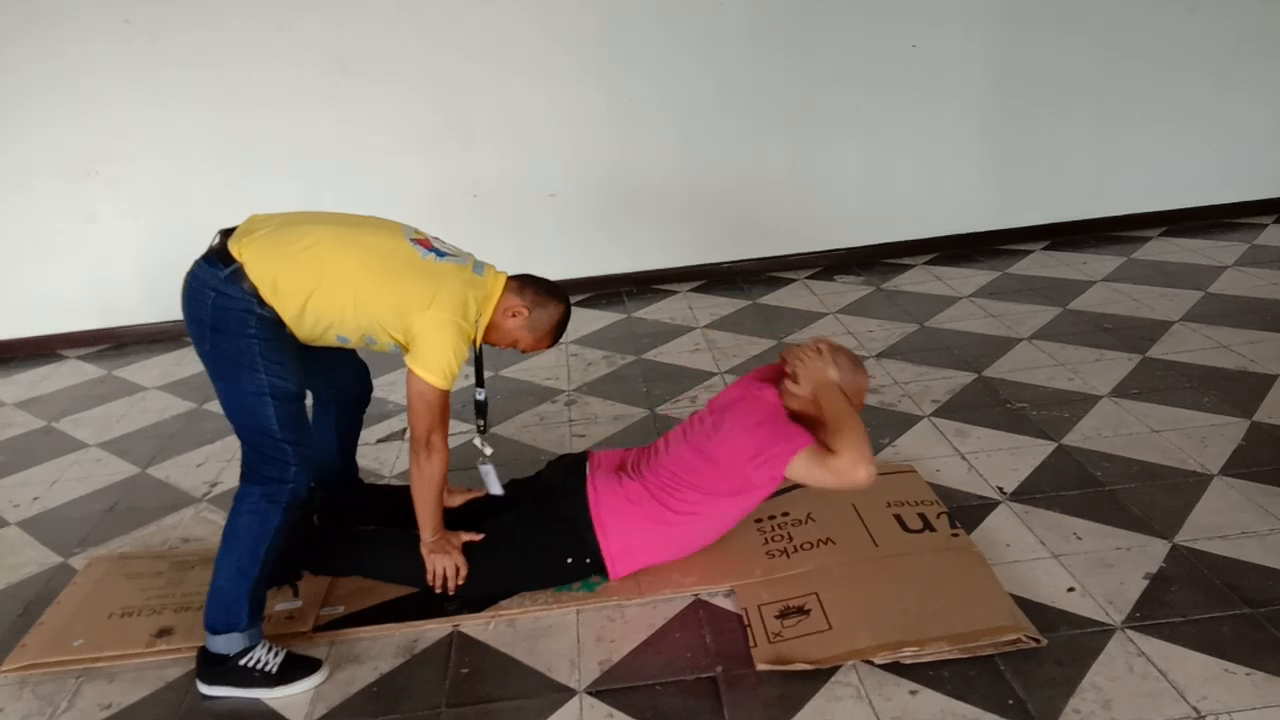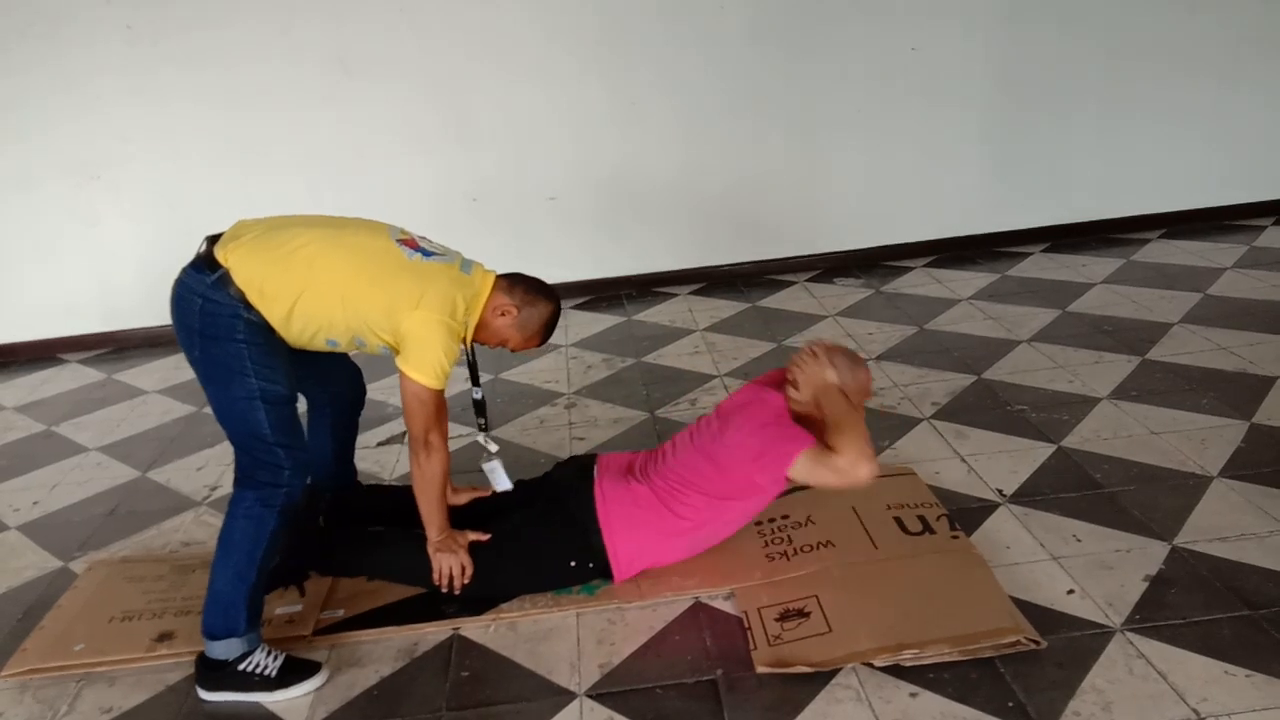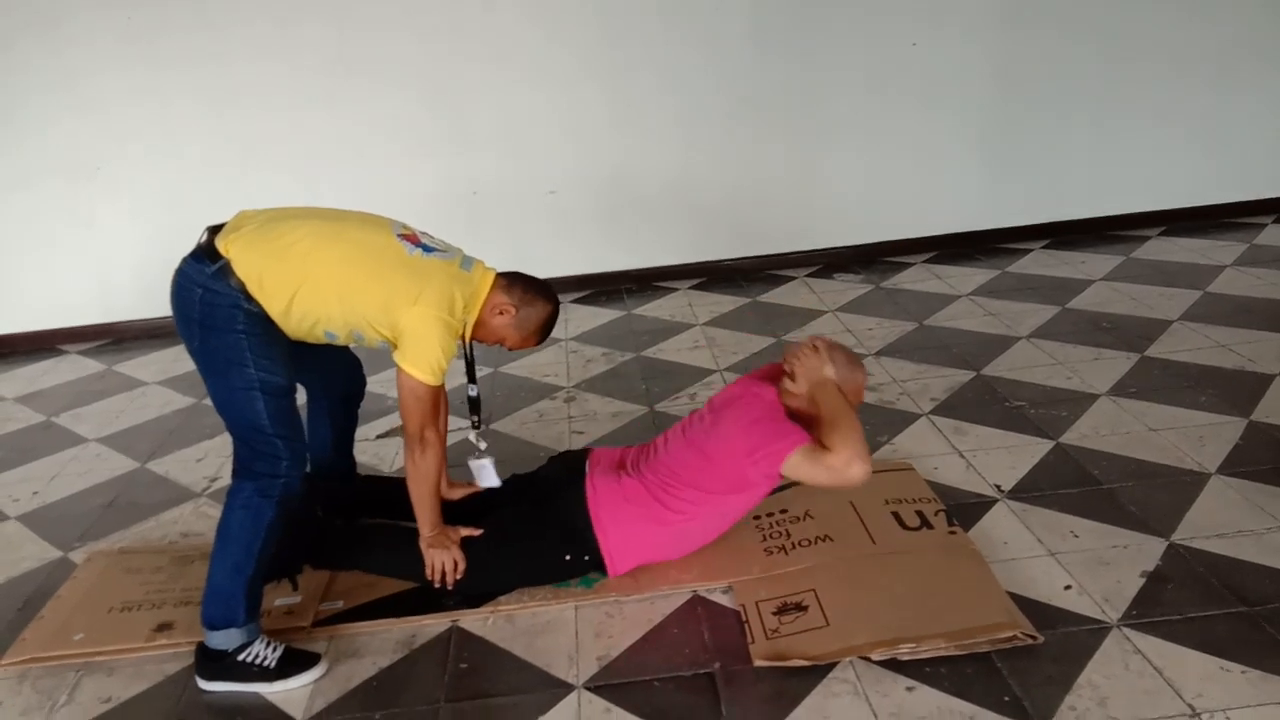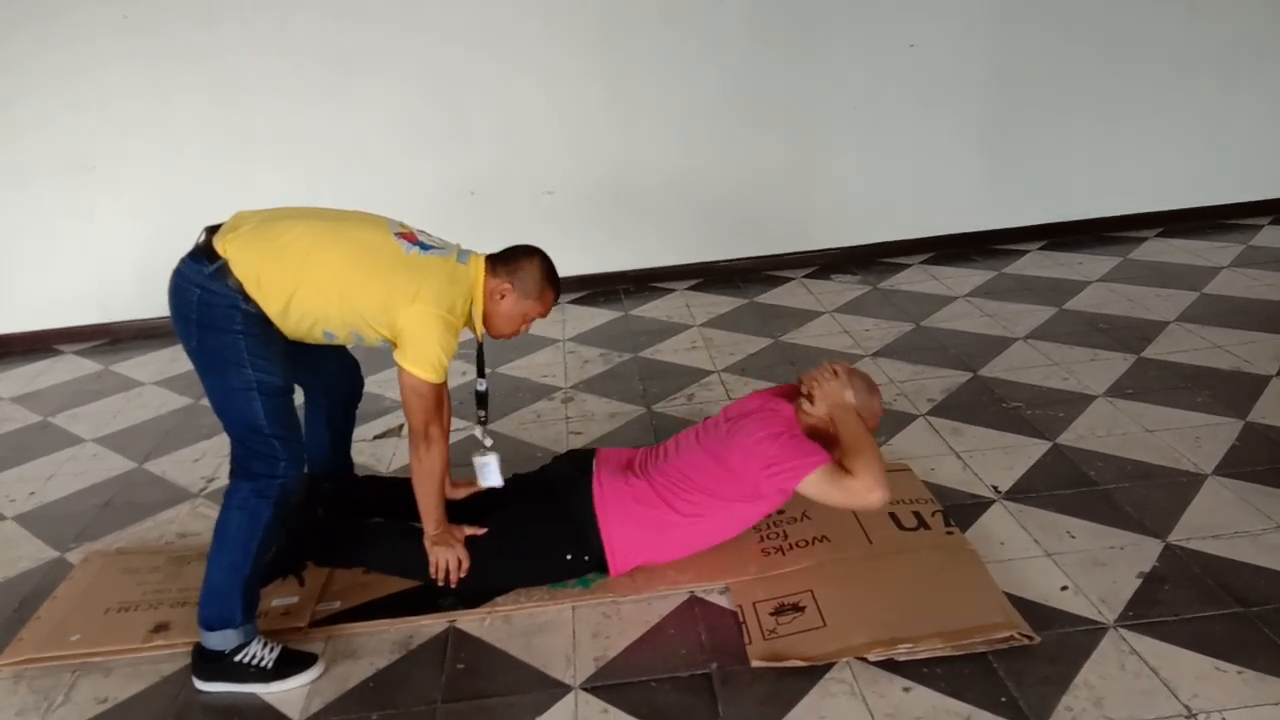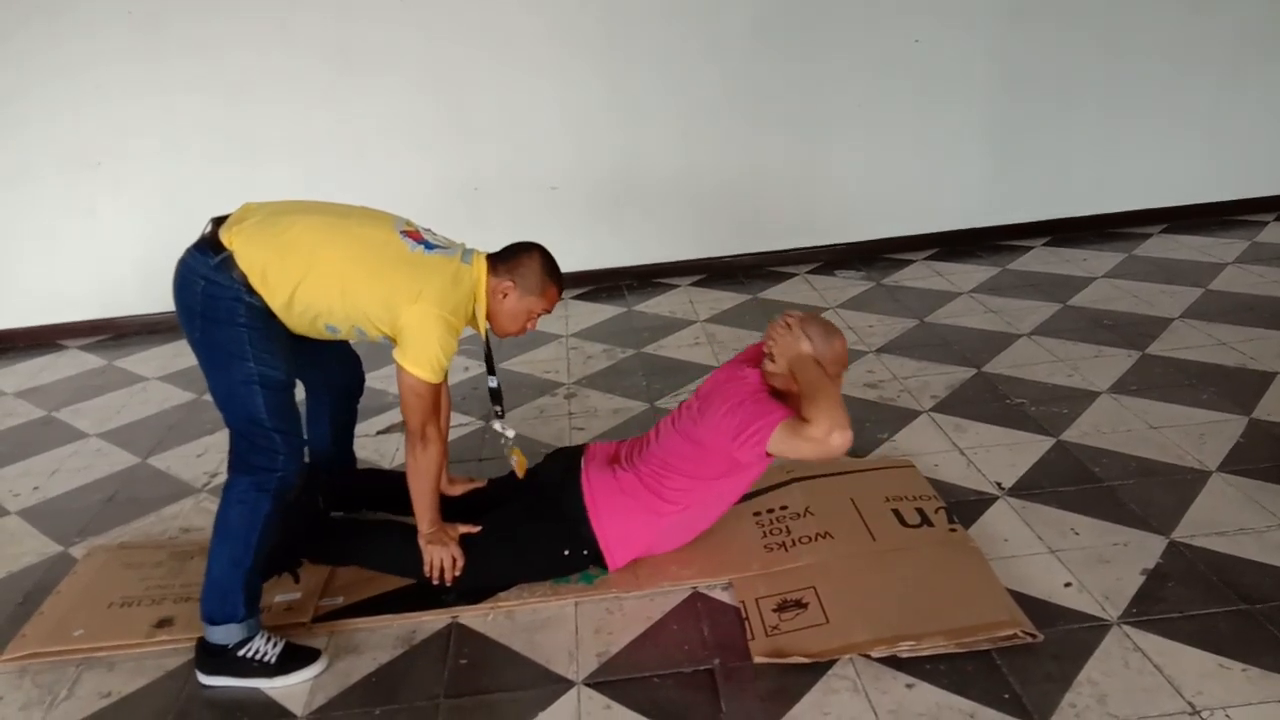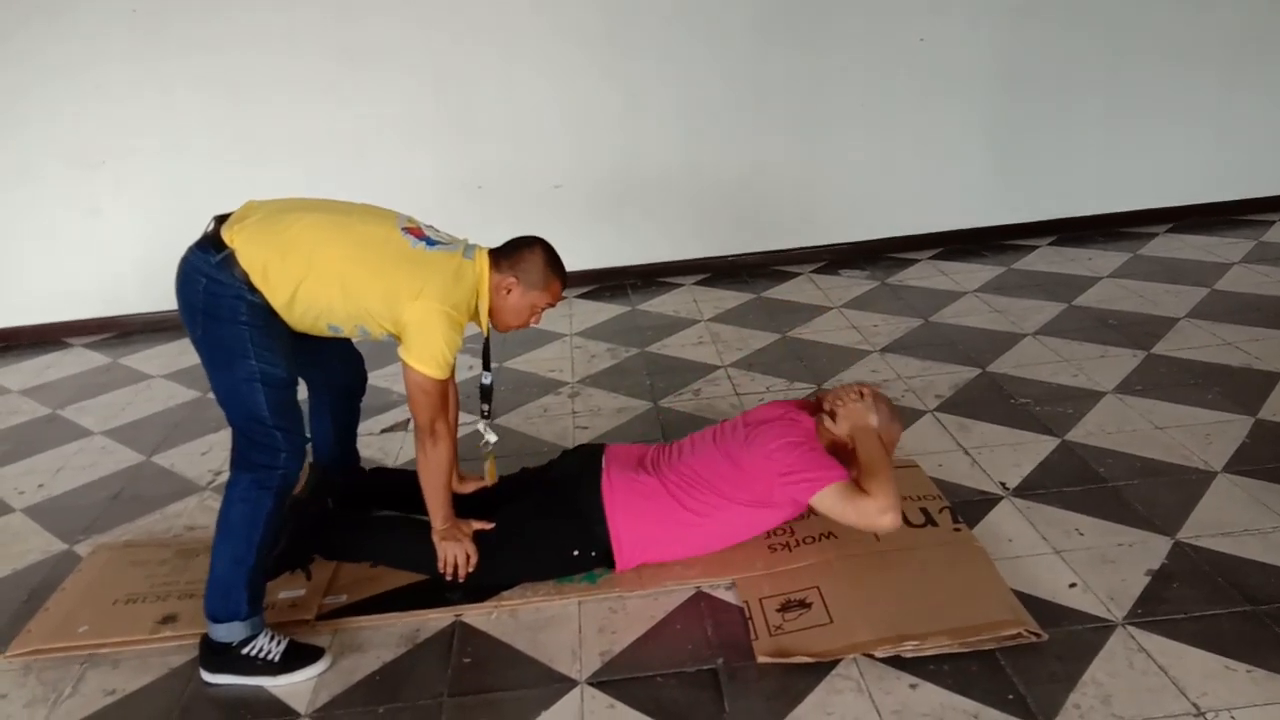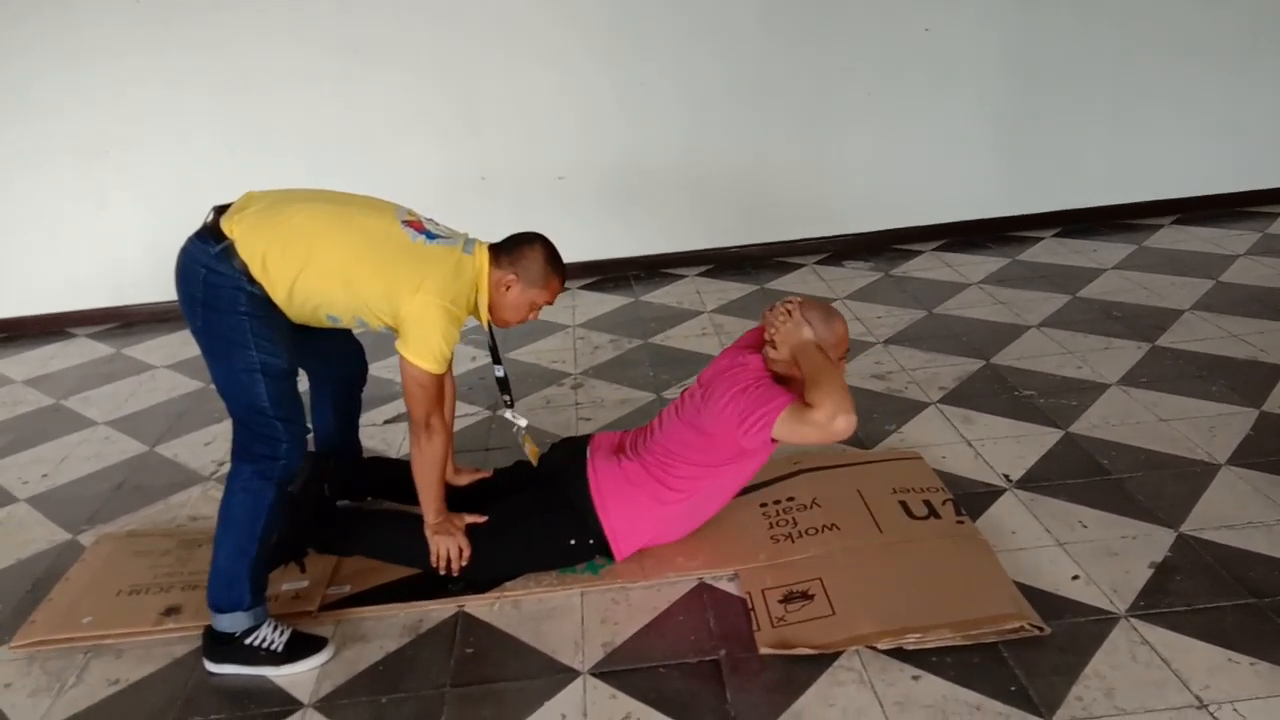
dt=0.5s
person 1, frame 1
left shoulder: (765, 385)
right shoulder: (767, 432)
left elbow: (796, 372)
right elbow: (857, 467)
right wrist: (827, 385)
left hip: (584, 483)
right hip: (587, 540)
left knee: (454, 518)
left ankle: (325, 505)
right ankle: (305, 548)
person 1, frame 2
left shoulder: (771, 392)
right shoulder: (774, 436)
left elbow: (800, 378)
right elbow: (857, 466)
right wrist: (832, 396)
left hip: (589, 484)
right hip: (590, 542)
left knee: (459, 519)
left ankle: (327, 507)
right ankle: (305, 550)
person 1, frame 3
left shoulder: (763, 385)
right shoulder: (768, 429)
left elbow: (791, 373)
right elbow: (852, 464)
right wrist: (823, 384)
left hip: (585, 479)
right hip: (585, 537)
left knee: (456, 512)
left ankle: (323, 500)
right ankle: (305, 541)
person 1, frame 4
left shoulder: (777, 402)
right shoulder: (783, 444)
left elbow: (814, 391)
right elbow: (870, 490)
left wrist: (833, 396)
right wrist: (846, 411)
left hip: (590, 479)
right hip: (588, 535)
left knee: (457, 514)
left ankle: (327, 501)
right ankle: (309, 539)
person 1, frame 5
left shoulder: (750, 366)
right shoulder: (752, 413)
left elbow: (778, 350)
right elbow: (834, 437)
right wrist: (804, 358)
left hip: (581, 474)
right hip: (583, 530)
left knee: (455, 508)
left ankle: (324, 494)
right ankle: (303, 536)
person 1, frame 6
left shoulder: (793, 413)
right shoulder: (798, 454)
left elbow: (829, 404)
right elbow: (882, 513)
left wrist: (853, 423)
right wrist: (864, 432)
left hip: (597, 474)
right hip: (596, 531)
left knee: (470, 507)
left ankle: (337, 494)
right ankle: (317, 533)
person 1, frame 7
left shoulder: (752, 351)
right shoulder: (755, 396)
right elbow: (837, 420)
right wrist: (806, 346)
left hip: (586, 464)
right hip: (589, 520)
left knee: (460, 496)
left ankle: (333, 481)
right ankle: (307, 524)
person 2, frame 1
left shoulder: (468, 282)
right shoulder: (448, 318)
left elbow: (432, 404)
right elbow: (428, 441)
left wrist: (438, 490)
right wrist: (433, 538)
left hip: (254, 267)
right hip: (233, 300)
left knee: (345, 386)
right knee: (283, 469)
right ankle: (229, 650)
person 2, frame 2
left shoulder: (458, 280)
right shoulder: (438, 317)
left elbow: (431, 399)
right elbow: (426, 440)
left wrist: (444, 491)
right wrist: (439, 536)
left hip: (244, 273)
right hip: (221, 306)
left knee: (340, 390)
right knee: (277, 473)
right ankle: (227, 654)
person 2, frame 3
left shoulder: (458, 279)
right shoulder: (435, 314)
left elbow: (432, 393)
right elbow: (421, 436)
left wrist: (440, 483)
right wrist: (432, 534)
left hip: (248, 265)
right hip: (221, 296)
left knee: (339, 382)
right knee: (276, 463)
right ankle: (227, 644)
person 2, frame 4
left shoulder: (453, 271)
right shoulder: (435, 308)
left elbow: (433, 393)
right elbow: (425, 433)
left wrist: (441, 485)
right wrist: (435, 530)
left hip: (246, 264)
right hip: (218, 296)
left knee: (337, 383)
right knee: (273, 464)
right ankle: (224, 645)
person 2, frame 5
left shoulder: (457, 271)
right shoulder: (437, 309)
left elbow: (435, 388)
right elbow: (421, 432)
left wrist: (442, 480)
right wrist: (429, 530)
left hip: (250, 258)
right hip: (223, 287)
left knee: (339, 378)
right knee: (271, 458)
right ankle: (227, 639)
person 2, frame 6
left shoulder: (460, 267)
right shoulder: (440, 305)
left elbow: (442, 388)
right elbow: (431, 428)
left wrist: (453, 479)
right wrist: (444, 525)
left hip: (255, 254)
right hip: (225, 286)
left knee: (341, 377)
right knee: (274, 456)
right ankle: (231, 637)
person 2, frame 7
left shoulder: (459, 261)
right shoulder: (439, 300)
left elbow: (440, 376)
right elbow: (426, 422)
left wrist: (448, 469)
right wrist: (435, 520)
left hip: (254, 246)
right hip: (226, 276)
left knee: (342, 369)
right knee: (276, 447)
right ankle: (234, 627)
